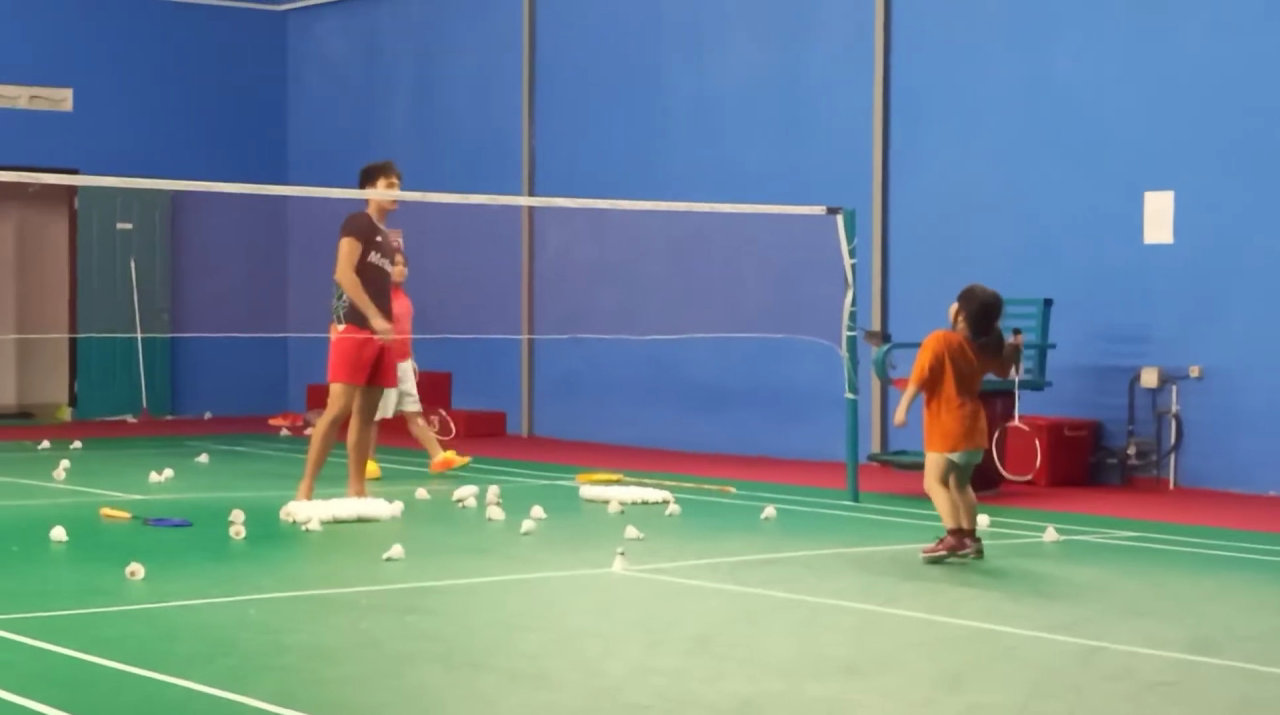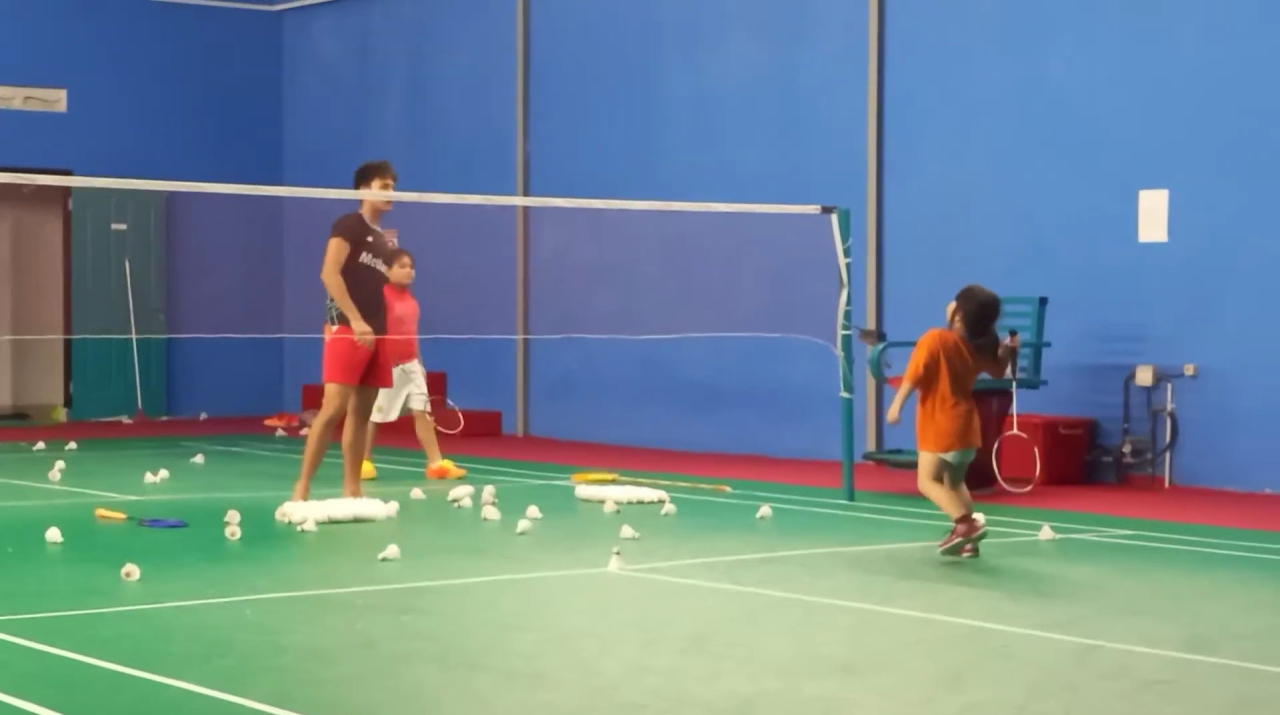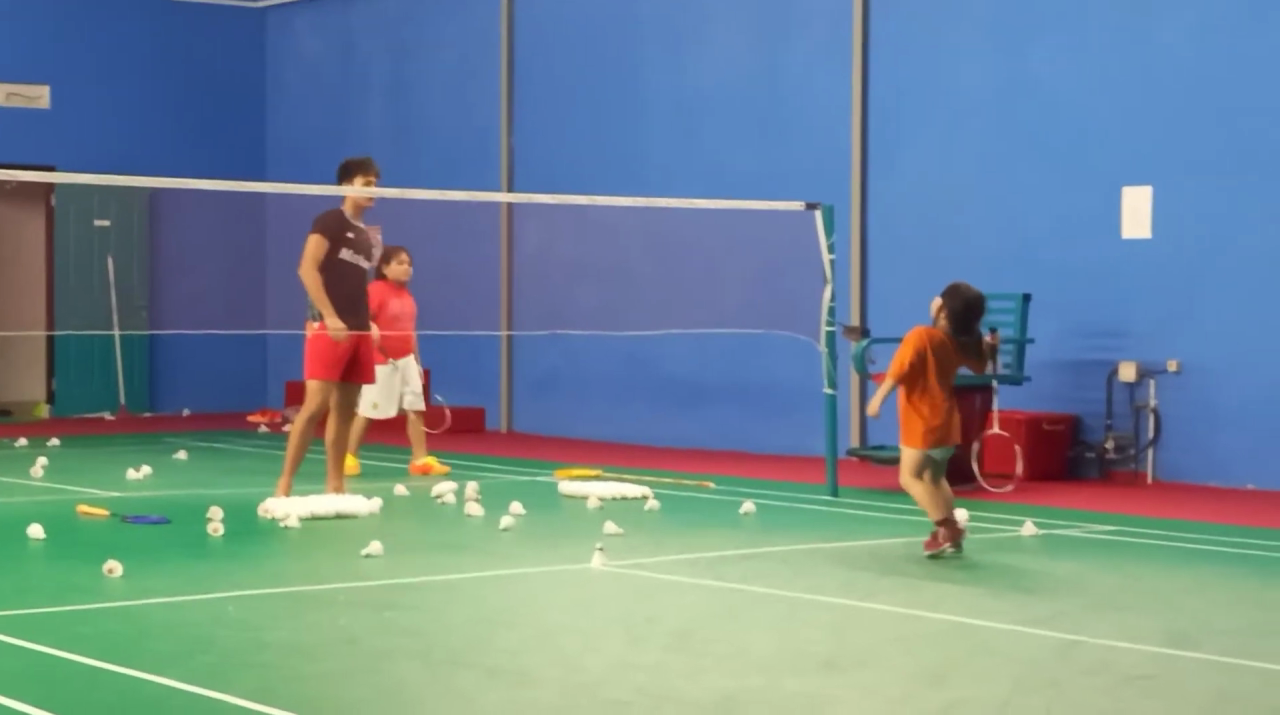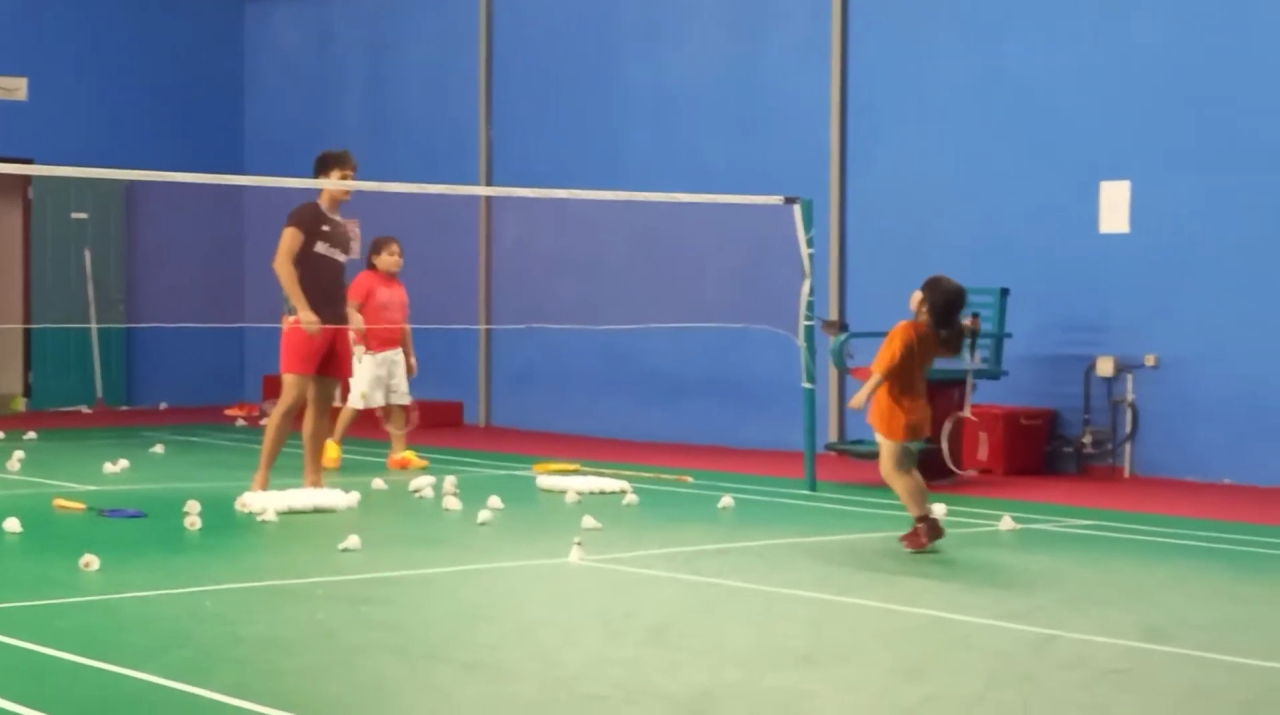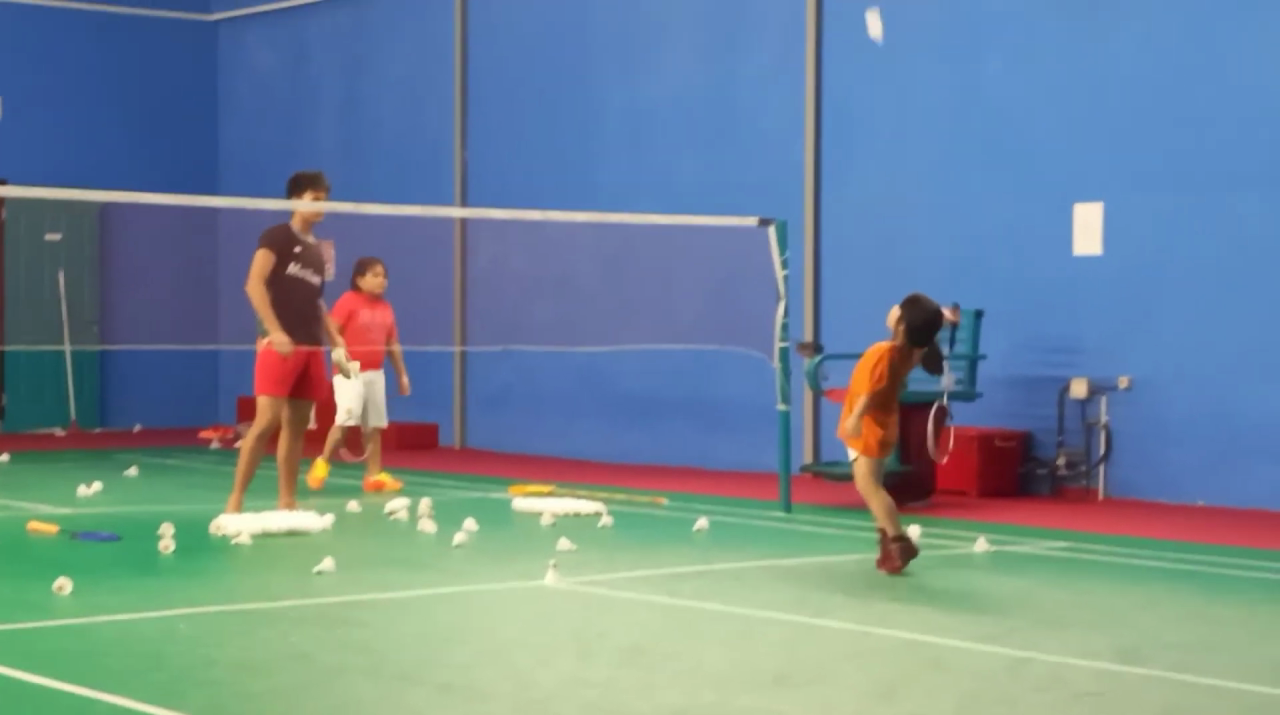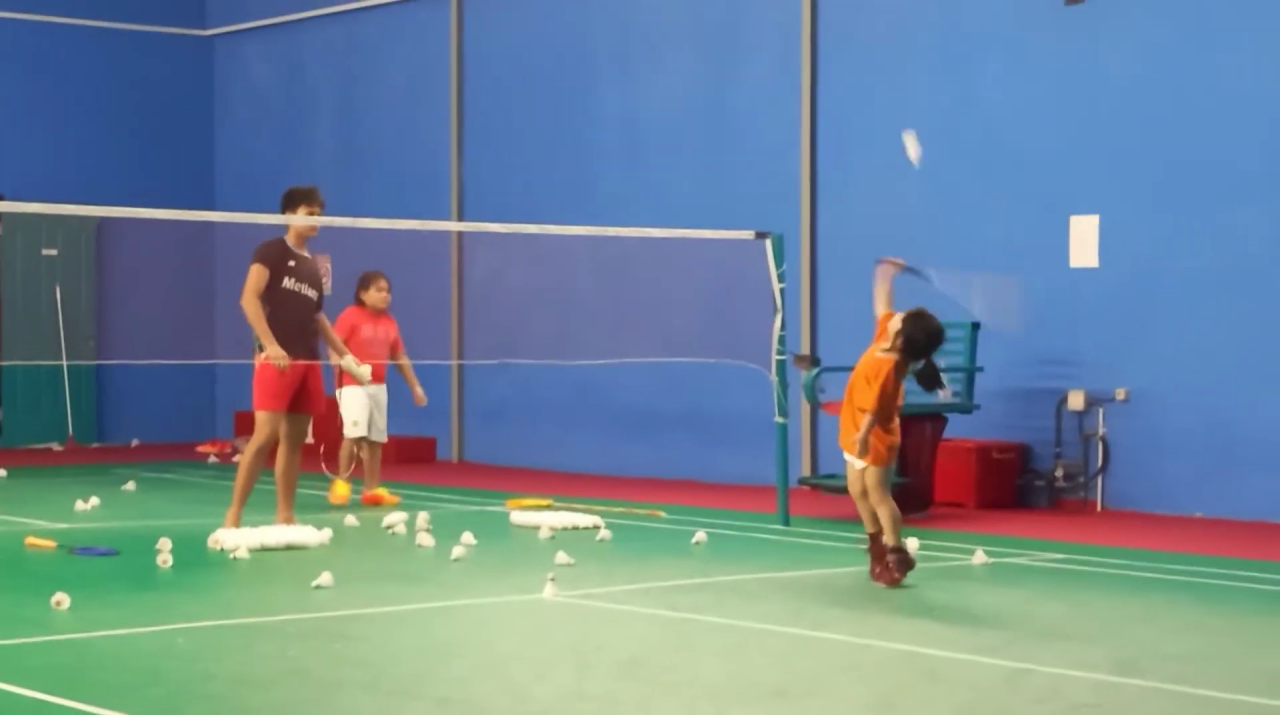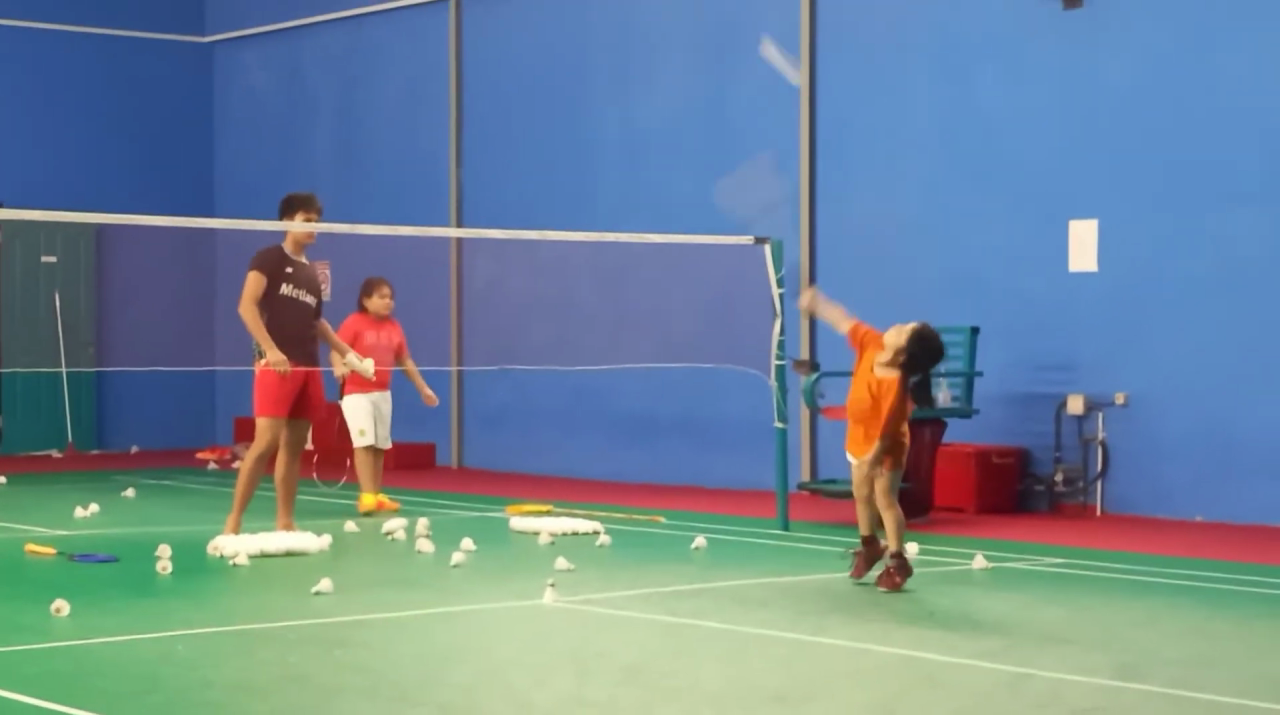
dt=0.1s
person 1, frame 1
left shoulder: (388, 240)
right shoulder: (357, 224)
right elbow: (344, 273)
right wrist: (375, 318)
left hip: (379, 334)
right hip: (353, 329)
left knee: (366, 413)
right knee: (338, 409)
left ankle: (356, 488)
right ankle: (306, 487)
person 1, frame 2
left shoulder: (383, 240)
right shoulder: (349, 225)
right elbow: (329, 273)
right wrist: (355, 321)
left hip: (375, 335)
right hip: (347, 331)
left knee: (361, 412)
right knee: (333, 408)
left ankle: (352, 488)
right ankle: (302, 487)
person 1, frame 3
left shoulder: (365, 237)
right shoulder: (329, 221)
right elbow: (307, 269)
left wrist: (368, 325)
right wrist: (329, 317)
left hip: (358, 331)
right hip: (328, 329)
left knee: (344, 409)
right knee: (315, 406)
left ankle: (335, 485)
right ankle: (284, 483)
person 1, frame 4
left shoulder: (343, 230)
right shoulder: (305, 215)
right elbow: (282, 262)
left wrist: (350, 318)
right wrist: (303, 310)
left hip: (335, 325)
right hip: (305, 322)
left knee: (322, 403)
right knee: (292, 399)
left ankle: (312, 479)
right ankle: (261, 477)
person 1, frame 5
left shoulder: (317, 252)
right shoulder: (276, 237)
right elbow: (254, 284)
left wrist: (337, 343)
right wrist: (276, 332)
left hip: (311, 347)
right hip: (278, 346)
left knee: (296, 425)
right knee: (265, 422)
left ankle: (287, 501)
right ankle: (235, 499)
person 1, frame 6
left shoulder: (314, 266)
right shoulder: (271, 251)
right elbow: (249, 299)
left wrist: (344, 353)
right wrist: (271, 346)
left hip: (309, 361)
right hip: (277, 358)
left knee: (294, 439)
right knee: (265, 436)
left ankle: (285, 515)
right ankle: (234, 513)
person 1, frame 7
left shoulder: (312, 273)
right shoulder: (268, 258)
right elbow: (246, 306)
left wrist: (346, 351)
right wrist: (270, 350)
left hip: (308, 366)
right hip: (276, 363)
left knee: (294, 446)
right knee: (266, 442)
left ankle: (285, 521)
right ankle: (234, 520)
person 2, frame 1
left shoulder: (939, 340)
right shoulder: (985, 348)
left elbow: (920, 376)
right elbow: (1004, 370)
left wrist: (904, 406)
right wrist: (1014, 349)
left hip: (946, 427)
right hip: (972, 427)
left knee: (934, 482)
right knee: (959, 484)
left ankle: (954, 536)
right ankle: (969, 537)
person 2, frame 2
left shoulder: (935, 339)
right shoulder: (980, 349)
left elbow: (915, 375)
right elbow: (999, 370)
left wrist: (897, 403)
left hip: (940, 427)
right hip: (965, 426)
left knee: (927, 480)
right knee: (954, 482)
left ankle: (965, 524)
right ankle: (967, 536)
person 2, frame 3
left shoulder: (920, 336)
right shoulder: (960, 345)
left elbow: (900, 370)
right elbow: (980, 366)
left wrist: (878, 398)
right wrist: (989, 346)
left hip: (922, 421)
right hip: (944, 421)
left knee: (910, 477)
right knee: (934, 477)
left ankle: (946, 527)
right ankle: (947, 528)
person 2, frame 4
left shoulder: (905, 331)
right shoulder: (938, 336)
left elbow: (887, 366)
right elbow: (952, 345)
left wrist: (865, 393)
right wrist: (962, 328)
left hip: (898, 413)
right hip: (913, 412)
left knee: (891, 470)
right knee: (906, 469)
left ankle: (925, 523)
right ankle: (924, 524)
person 2, frame 5
left shoulder: (888, 349)
right shoulder: (908, 349)
left elbow: (870, 389)
left wrist: (854, 418)
right wrist: (940, 319)
left hip: (872, 429)
right hip: (871, 428)
left knee: (870, 487)
right knee: (866, 485)
left ankle: (898, 544)
right ankle: (892, 541)
person 2, frame 6
left shoulder: (887, 368)
right shoulder: (885, 336)
left elbow: (874, 408)
right elbow: (881, 303)
left wrist: (863, 437)
right wrist: (885, 273)
left hip: (875, 438)
right hip: (855, 435)
left knee: (878, 494)
right knee: (858, 490)
left ankle: (896, 555)
right ankle: (878, 542)
person 2, frame 7
left shoulder: (896, 385)
right shoulder: (873, 344)
left elbow: (886, 426)
right elbow: (846, 323)
left wrist: (873, 458)
right wrist: (817, 303)
left hip: (886, 446)
right hip: (860, 440)
left knee: (885, 500)
right knee: (862, 495)
left ankle: (897, 563)
right ankle: (868, 547)
person 3, frame 1
left shoulder: (402, 295)
left wrist: (411, 361)
left hip: (403, 363)
left knee: (414, 413)
right knee: (374, 413)
left ankle: (440, 457)
person 3, frame 2
left shoulder: (409, 297)
right shoulder: (382, 294)
left wrist: (420, 364)
left hip: (410, 365)
right hip: (388, 365)
left knee: (423, 412)
right knee: (377, 414)
left ankle: (436, 463)
right ankle: (365, 461)
person 3, frame 3
left shoulder: (408, 296)
right shoulder: (376, 290)
left wrist: (417, 362)
left hip: (406, 361)
right hip: (382, 363)
left knee: (415, 410)
right knee: (369, 410)
left ankle: (420, 460)
right ankle: (350, 456)
person 3, frame 4
left shoulder: (399, 286)
right shoulder: (365, 280)
right elbow: (349, 311)
left wrist: (410, 354)
left hip: (396, 353)
right hip: (369, 352)
left knee: (399, 403)
right knee: (359, 401)
left ankle: (400, 453)
right ankle: (333, 446)
person 3, frame 5
left shoulder: (386, 308)
right shoulder: (349, 300)
left elbow: (393, 344)
left wrist: (402, 374)
left hip: (376, 374)
right hip: (349, 373)
left knee: (376, 425)
right knee: (346, 420)
left ankle: (375, 476)
right ankle: (322, 463)
person 3, frame 6
left shoulder: (390, 321)
right shoulder: (351, 315)
left elbow: (400, 357)
left wrist: (415, 386)
right wrist: (337, 359)
left hip: (378, 387)
right hip: (352, 385)
left knee: (375, 439)
right knee: (355, 434)
left ankle: (372, 489)
right ankle: (341, 482)
person 3, frame 7
left shoulder: (394, 327)
right shoulder: (354, 322)
left elbow: (406, 361)
right elbow: (336, 351)
left wrist: (424, 388)
right wrist: (340, 367)
left hip: (382, 394)
right hip: (356, 393)
left knee: (379, 446)
right knee: (364, 443)
left ankle: (376, 495)
right ankle: (367, 496)
